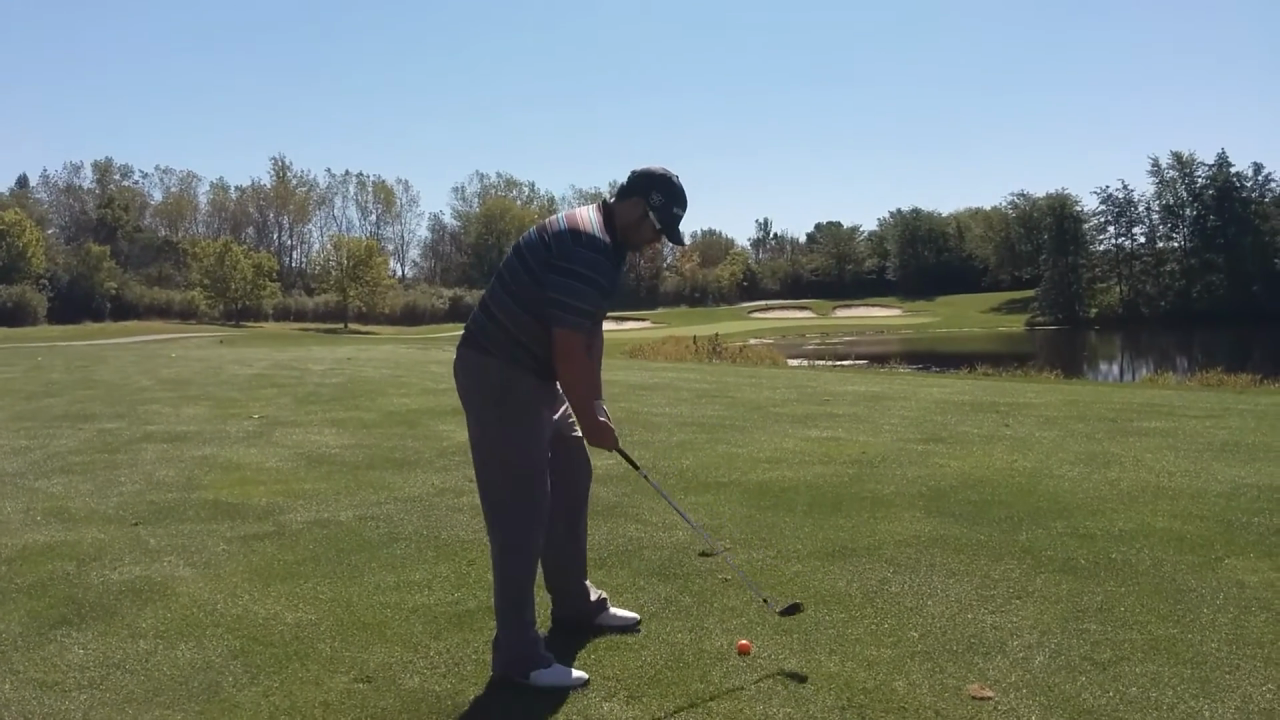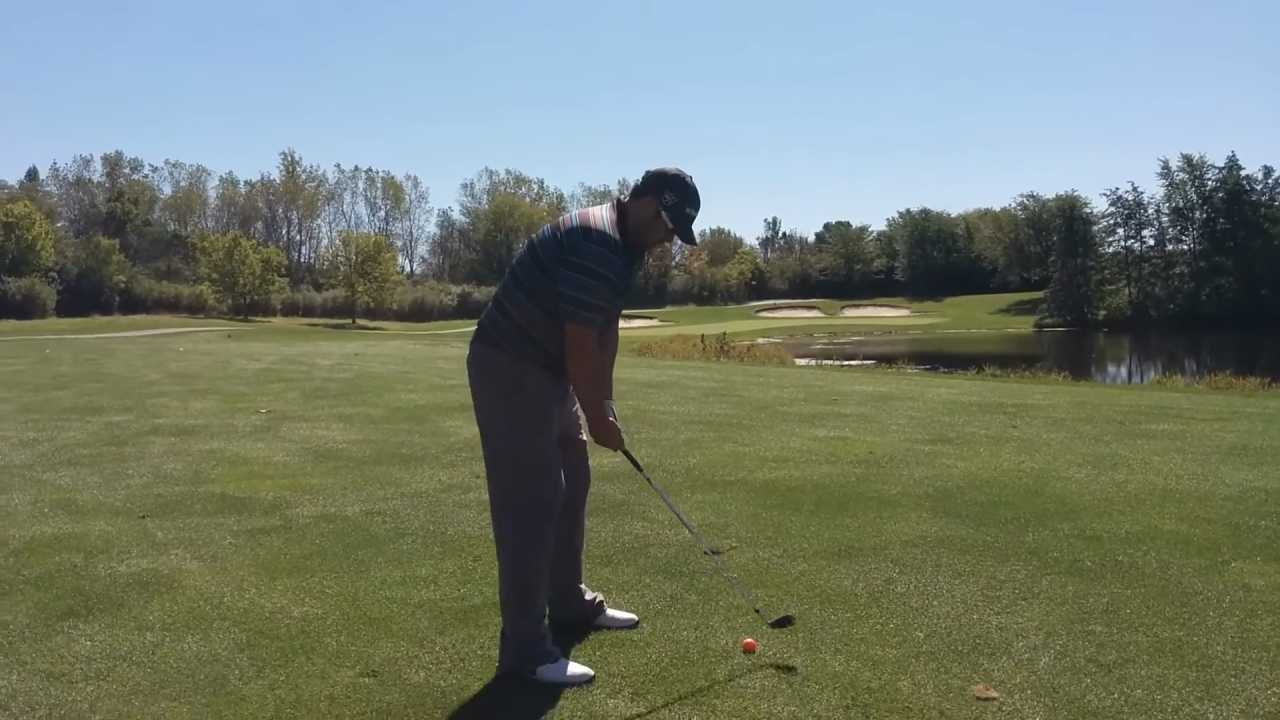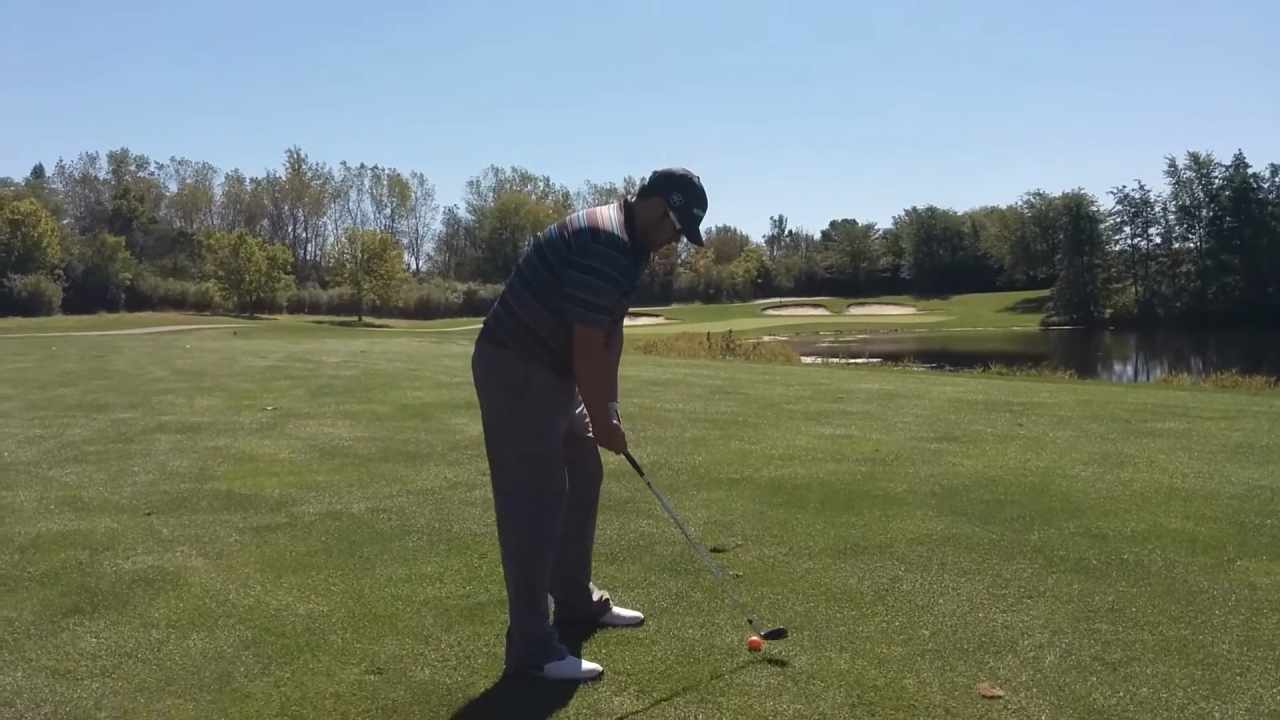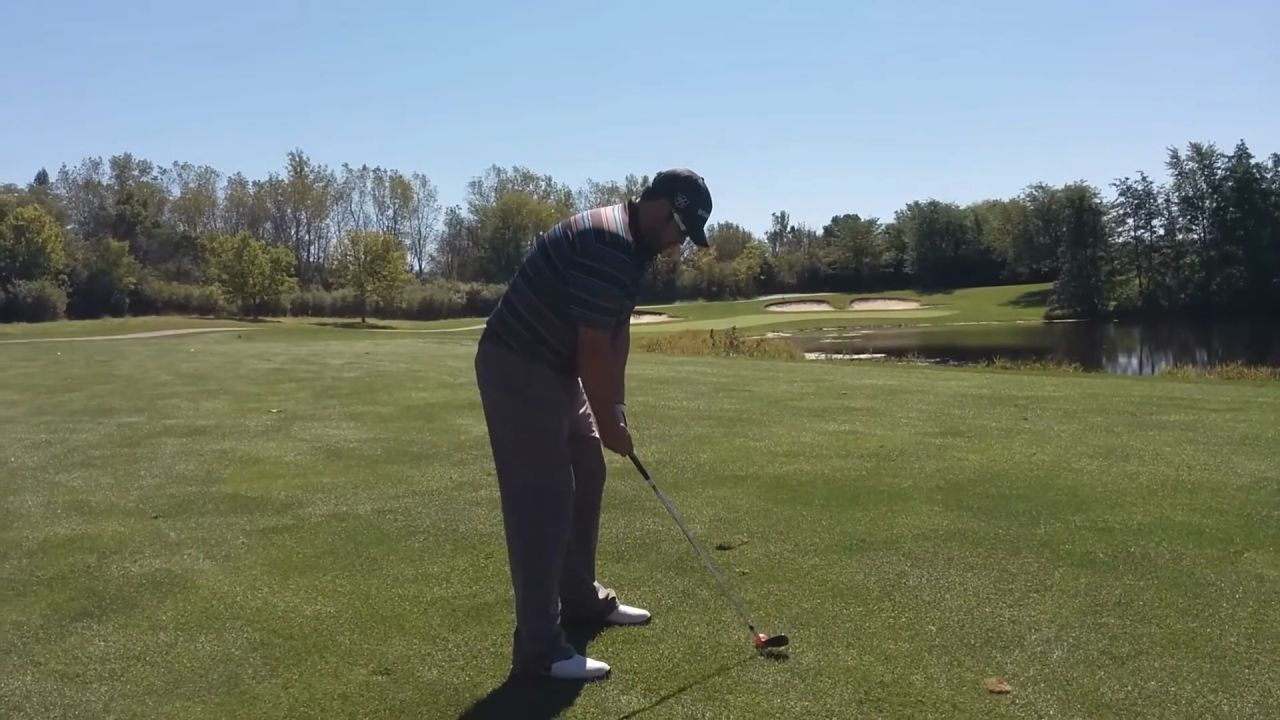
dt=0.3s
person 1, frame 1
left shoulder: (604, 242)
right shoulder: (585, 246)
left elbow: (588, 333)
right elbow: (570, 349)
left wrist: (596, 404)
right wrist: (590, 419)
left hip: (533, 372)
right hip: (497, 373)
left knee: (571, 476)
right knee: (520, 505)
left ankle: (575, 601)
right ankle: (517, 650)
person 1, frame 2
left shoulder: (620, 245)
right shoulder: (596, 242)
left elbow: (604, 332)
right elbow: (581, 345)
left wrist: (606, 404)
right wrist: (598, 419)
left hip: (544, 368)
right hip: (509, 367)
left knee: (569, 485)
right knee: (531, 498)
left ankle: (568, 601)
right ankle: (524, 645)
person 1, frame 3
left shoulder: (627, 244)
right shoulder: (604, 244)
left elbow: (609, 333)
right elbow: (588, 346)
left wrist: (609, 407)
right wrist: (602, 421)
left hip: (552, 368)
right hip: (515, 367)
left knee: (582, 479)
right knee: (535, 498)
left ankle: (576, 599)
right ankle: (530, 644)
person 1, frame 4
left shoulder: (630, 244)
right shoulder: (608, 245)
left elbow: (615, 334)
right elbow: (594, 349)
left wrist: (617, 409)
right wrist: (610, 423)
left hip: (554, 367)
right hip: (518, 368)
left knee: (585, 479)
right knee: (542, 498)
left ankle: (581, 598)
right ankle: (538, 644)
